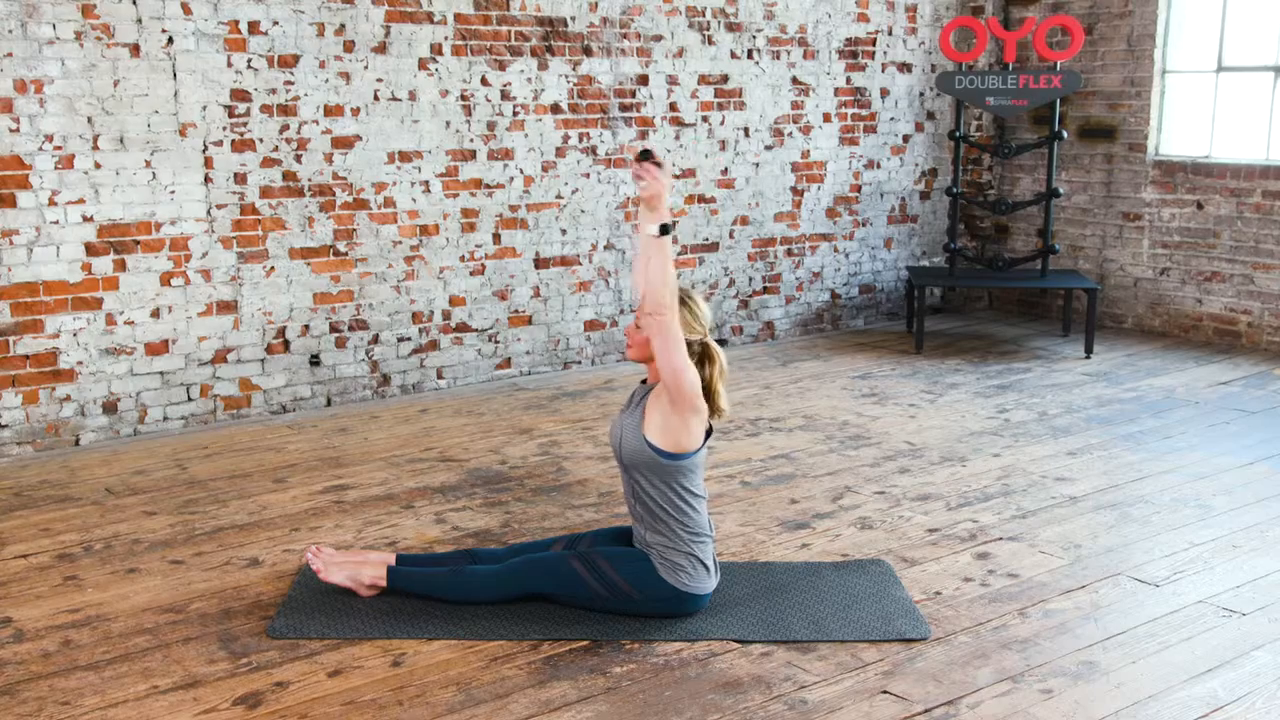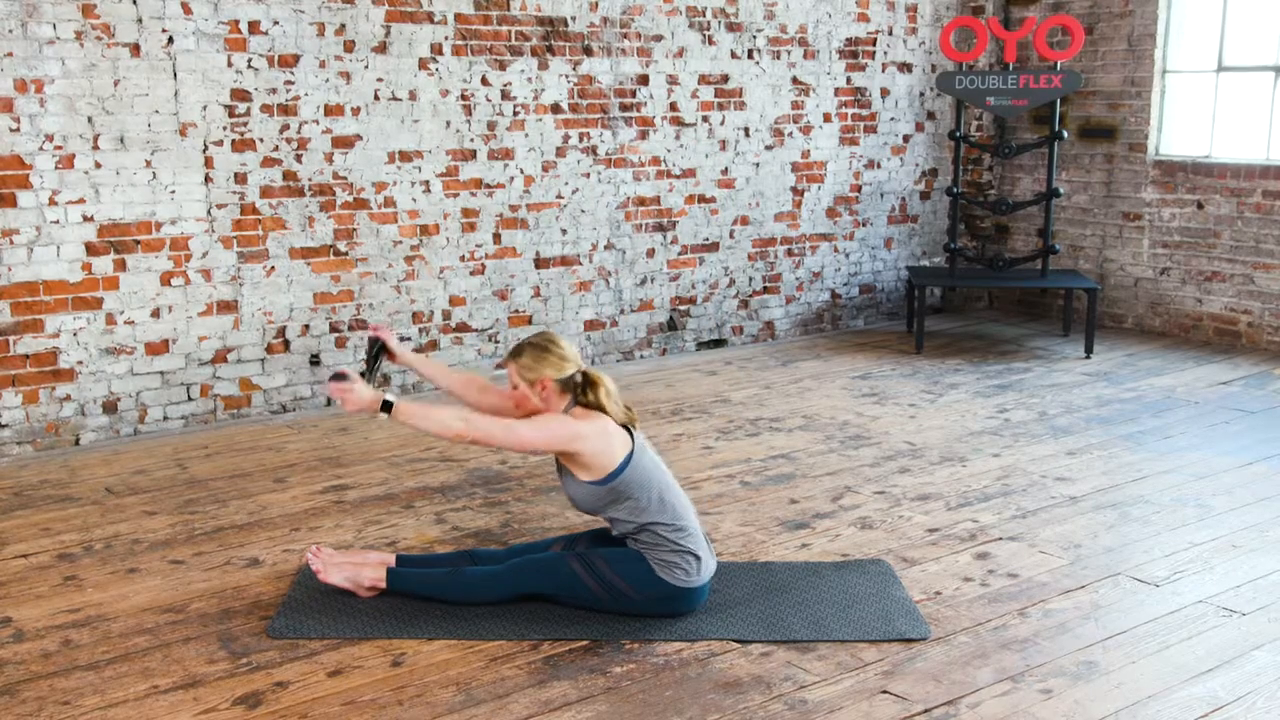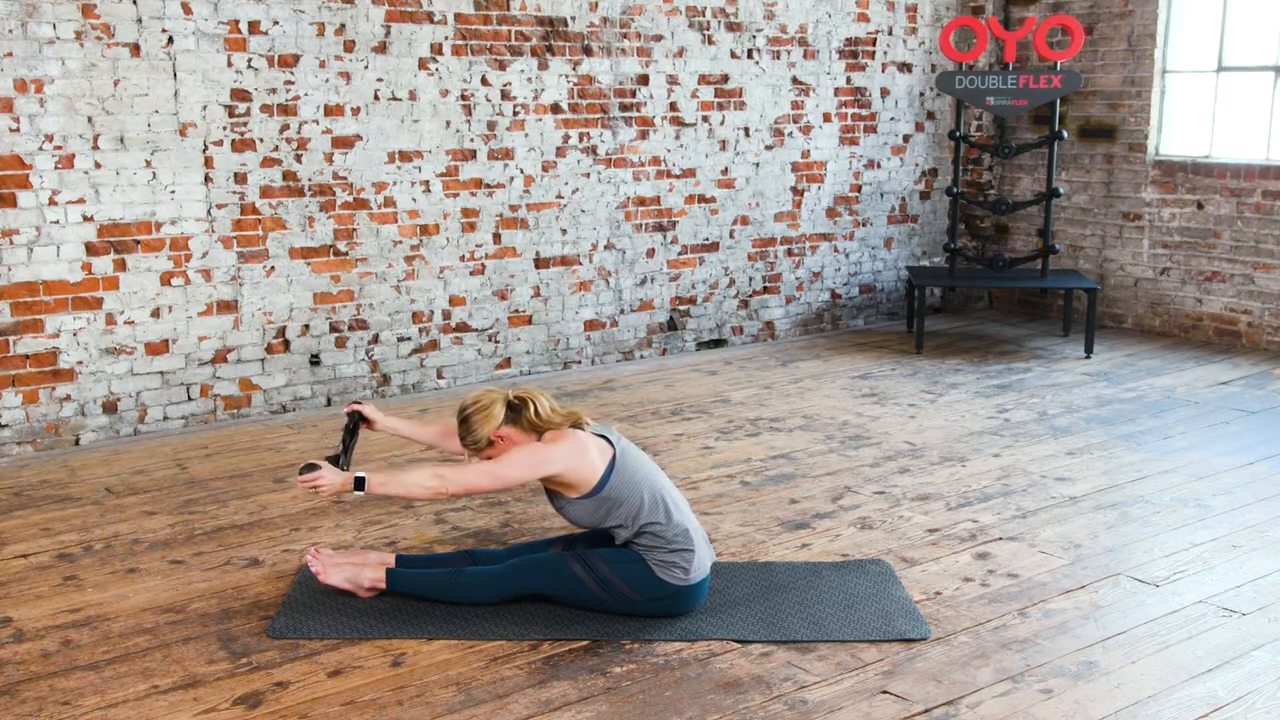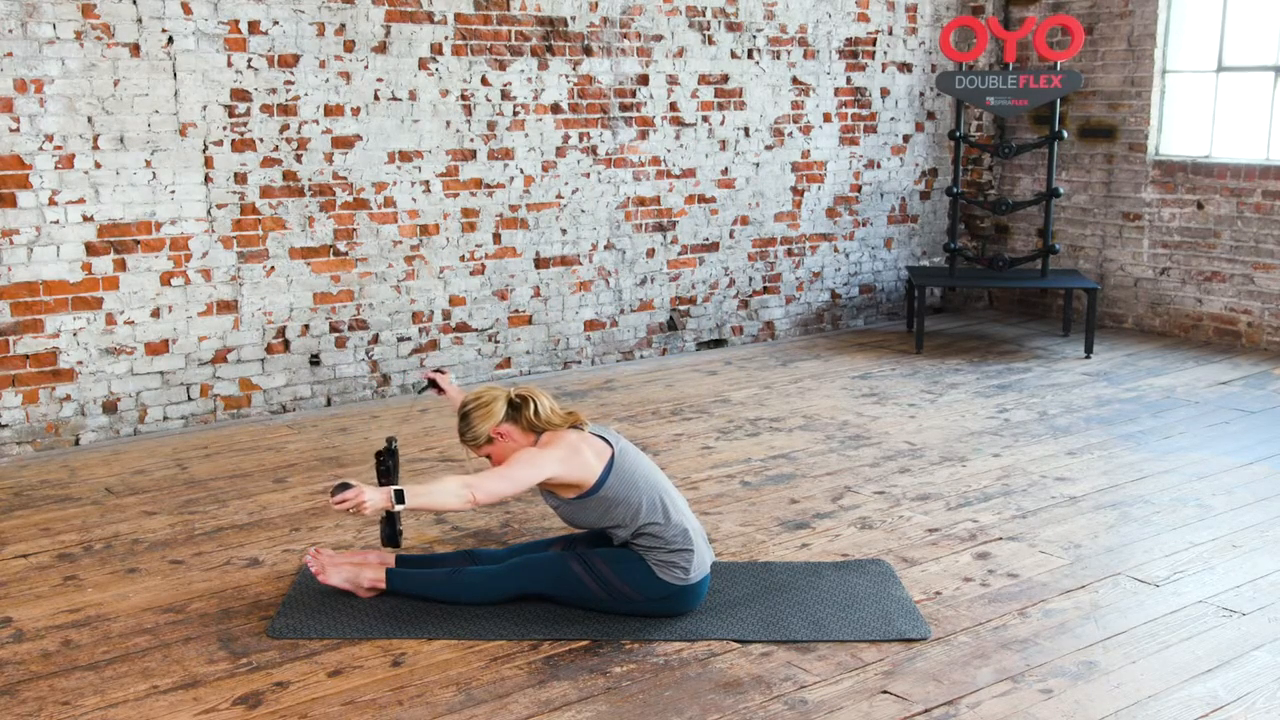
dt=1s
person 1, frame 1
left shoulder: (682, 401)
right shoulder: (657, 386)
left elbow: (662, 311)
right elbow: (650, 291)
left wrist: (659, 219)
right wrist: (650, 212)
left hip: (675, 580)
right hip: (654, 548)
left knee: (528, 575)
right knee: (516, 555)
left ankle: (378, 578)
right ankle: (383, 562)
person 1, frame 2
left shoulder: (577, 429)
right shoulder: (573, 407)
left elbow: (467, 428)
right elbow: (481, 394)
left wrist: (379, 403)
right wrist: (407, 357)
left hip: (672, 578)
right hip: (654, 549)
left knee: (524, 576)
right knee: (510, 557)
left ankle: (378, 577)
right ankle: (385, 561)
person 1, frame 3
left shoulder: (554, 452)
right shoulder: (553, 429)
left elbow: (444, 482)
right elbow: (455, 437)
left wrist: (351, 481)
right wrist: (385, 422)
left hip: (669, 578)
right hip: (651, 549)
left knee: (521, 577)
right knee: (502, 558)
left ankle: (377, 578)
right ankle: (384, 563)
person 1, frame 4
left shoulder: (554, 454)
right shoulder: (559, 432)
left elbow: (471, 492)
right elbow: (491, 416)
left wrist: (384, 496)
right wrist: (454, 393)
left hip: (670, 578)
right hip: (656, 551)
left knee: (523, 576)
right knee: (506, 557)
left ankle: (376, 579)
right ankle: (386, 561)
